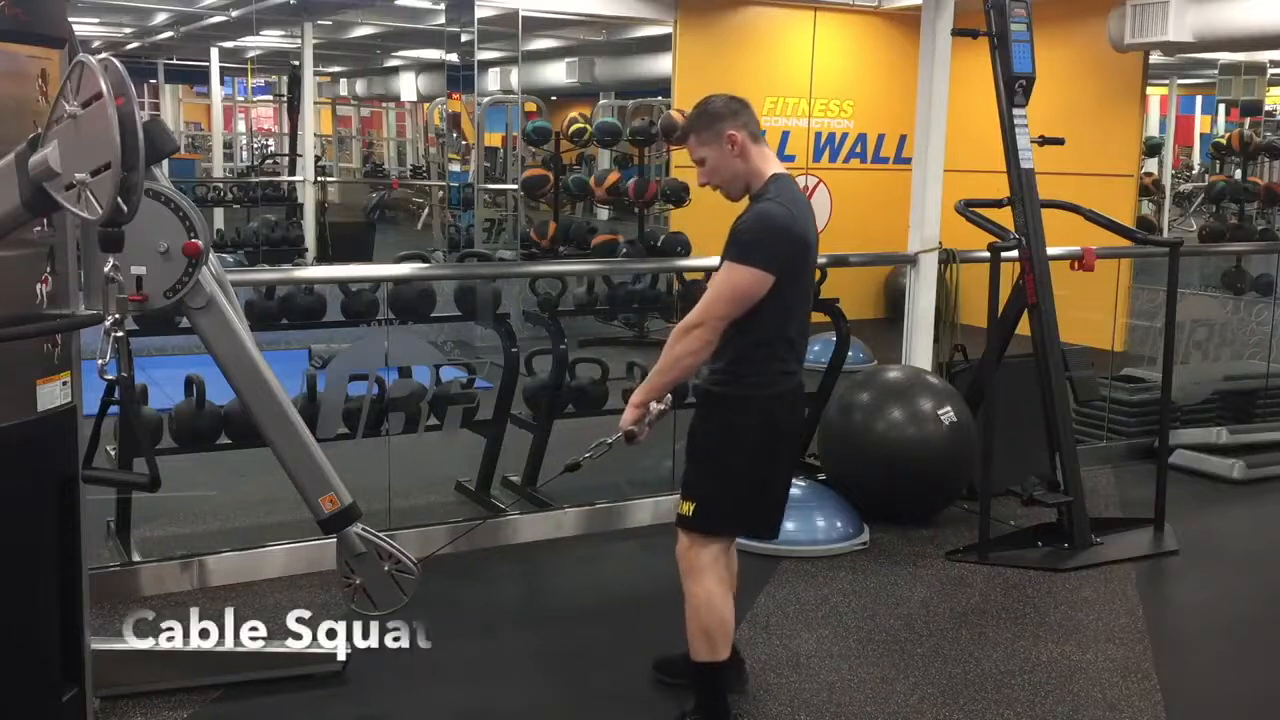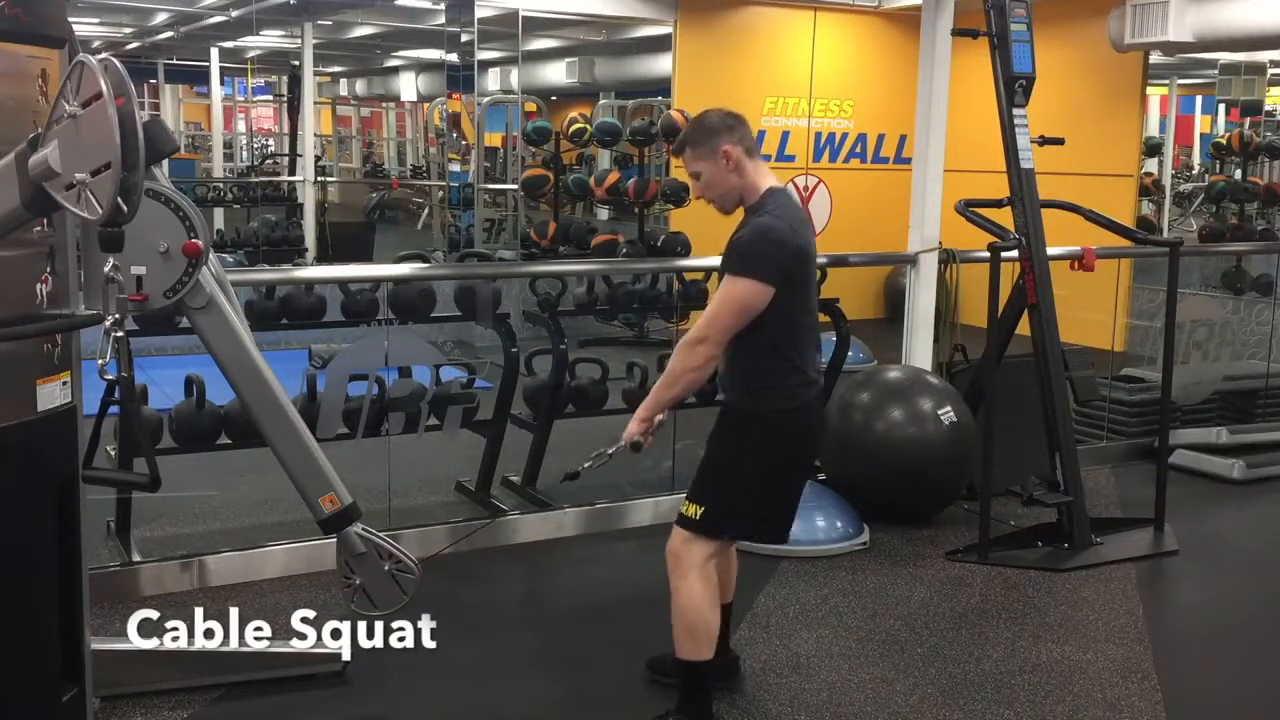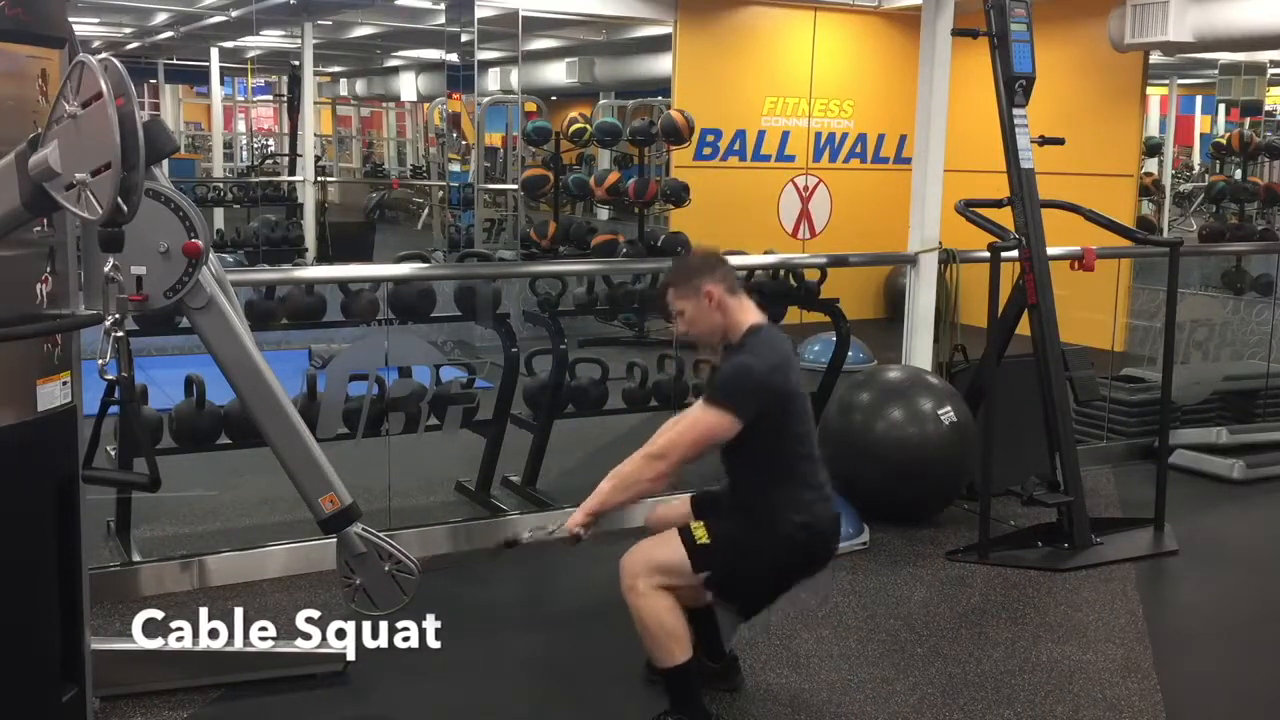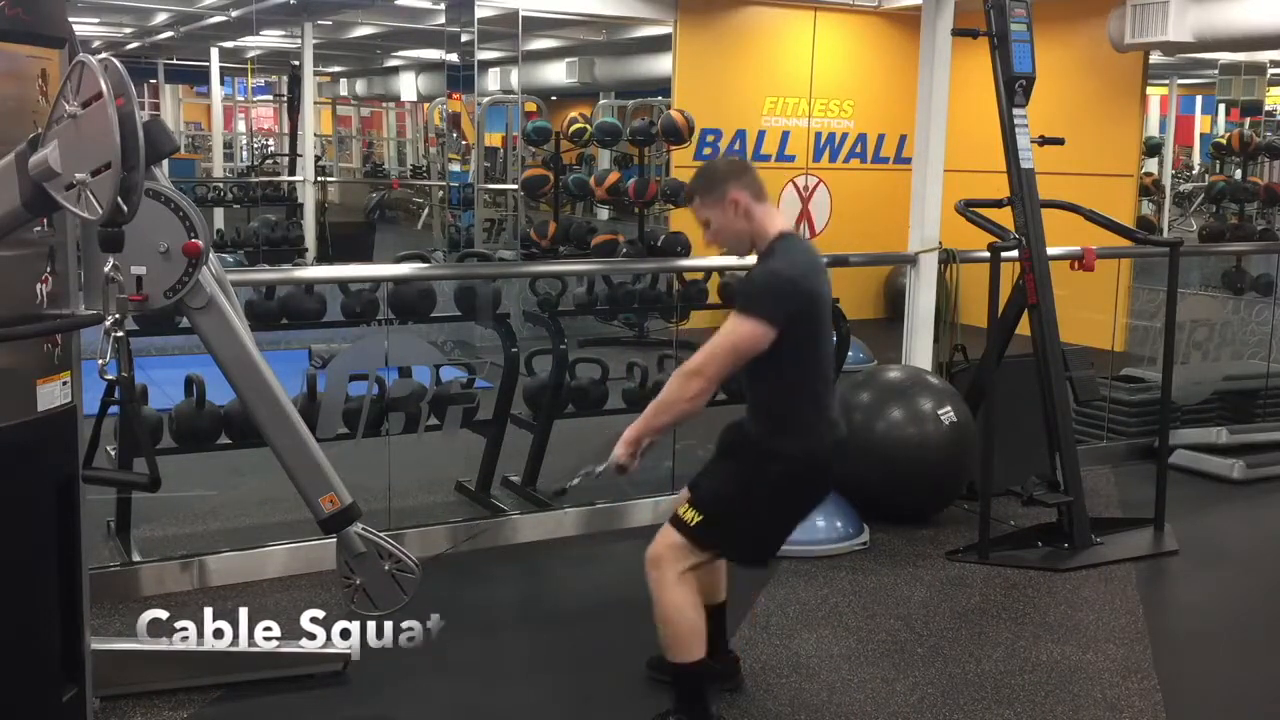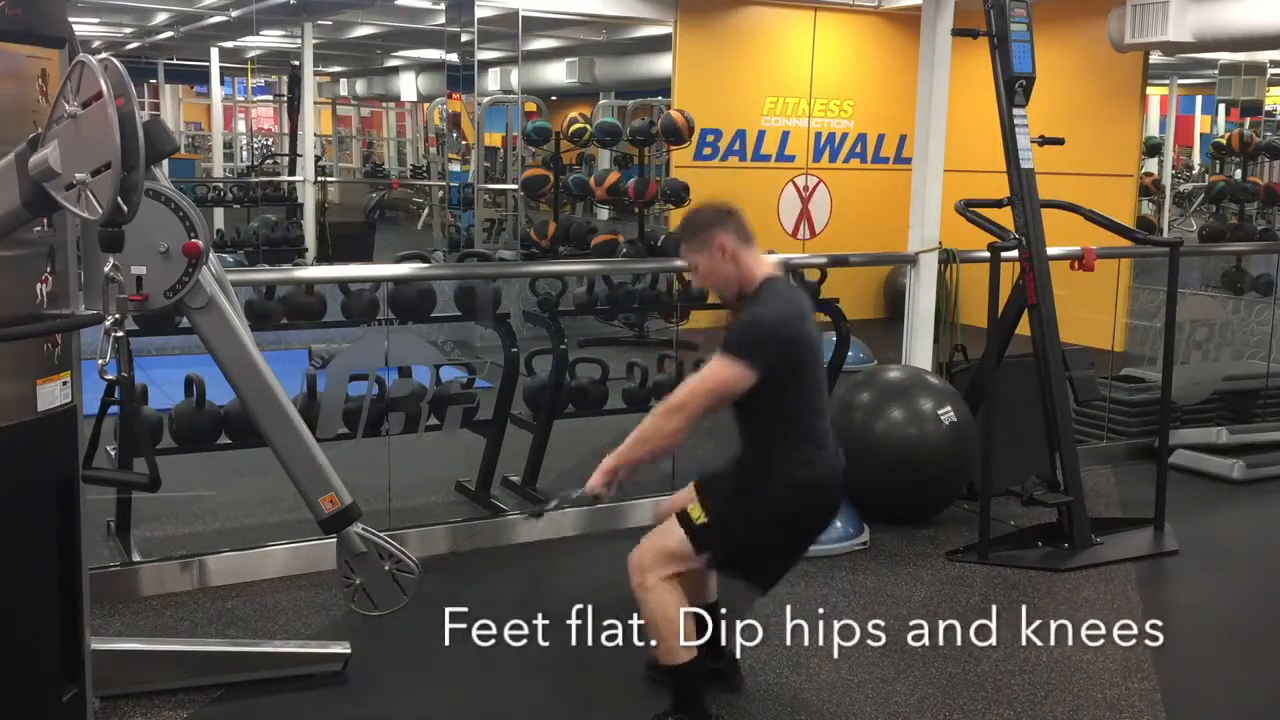
dt=1s
person 1, frame 1
left shoulder: (769, 220)
right shoulder: (779, 205)
left elbow: (702, 326)
right elbow: (719, 321)
left wrist: (642, 398)
right wrist: (662, 386)
left hip: (750, 408)
right hip: (751, 398)
left knee: (698, 551)
right knee: (714, 531)
right ankle: (721, 656)
person 1, frame 2
left shoulder: (766, 232)
right shoulder: (776, 214)
left elbow: (705, 342)
right elbow: (717, 334)
left wrist: (648, 410)
right wrist: (662, 397)
left hip: (771, 411)
right hip: (774, 401)
left knee: (688, 551)
right knee: (713, 531)
right ankle: (714, 655)
person 1, frame 3
left shoulder: (751, 369)
right shoulder: (756, 344)
left elbow: (665, 457)
right elbow: (683, 426)
left wrist: (593, 509)
right wrist: (610, 484)
left hip: (789, 527)
right hip: (776, 506)
left knee: (640, 570)
right knee: (665, 521)
right ankle: (712, 658)
person 1, frame 4
left shoulder: (779, 276)
right shoulder: (788, 257)
left elbow: (703, 373)
right elbow: (717, 361)
left wrist: (637, 433)
right wrist: (651, 420)
left hip: (790, 452)
right hip: (780, 434)
left knee: (665, 558)
right knee: (691, 518)
right ankle: (713, 654)
person 1, frame 5
left shoulder: (766, 320)
right shoulder: (776, 297)
left elbow: (684, 410)
right elbow: (695, 396)
left wrist: (615, 464)
right wrist: (633, 448)
left hip: (789, 485)
right hip: (788, 468)
left knee: (649, 561)
right knee: (678, 514)
right ankle: (710, 655)
